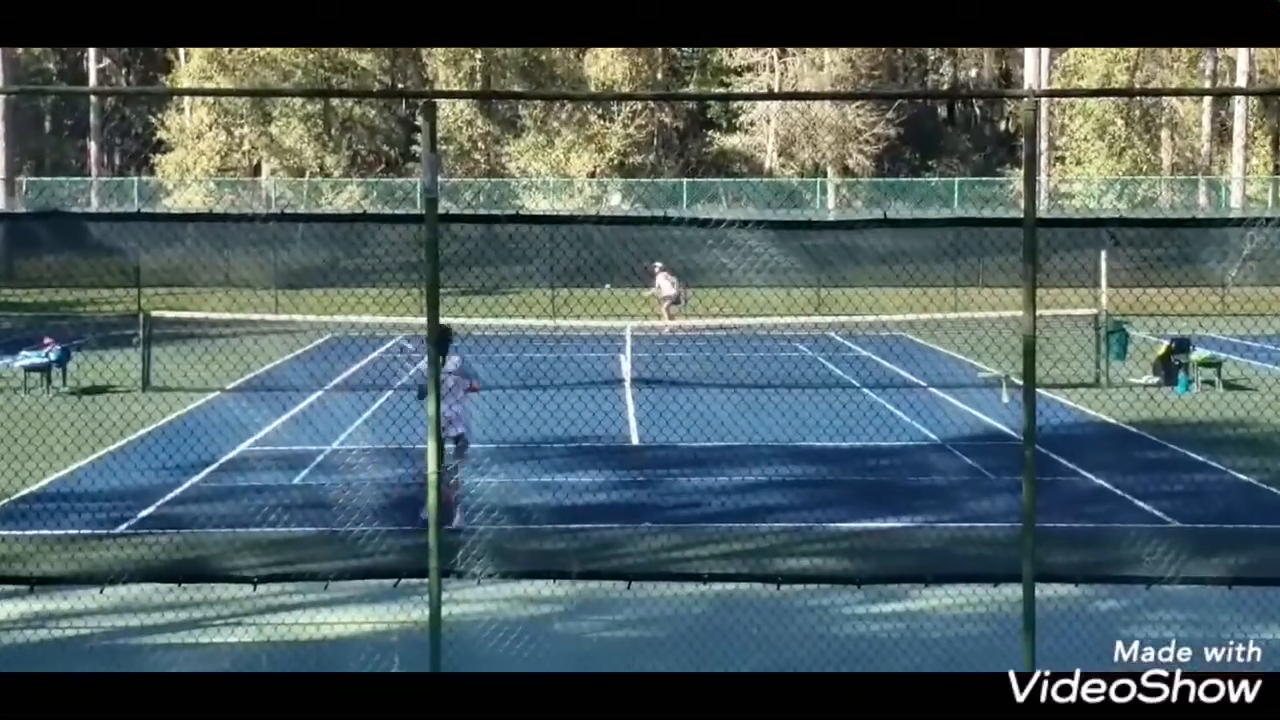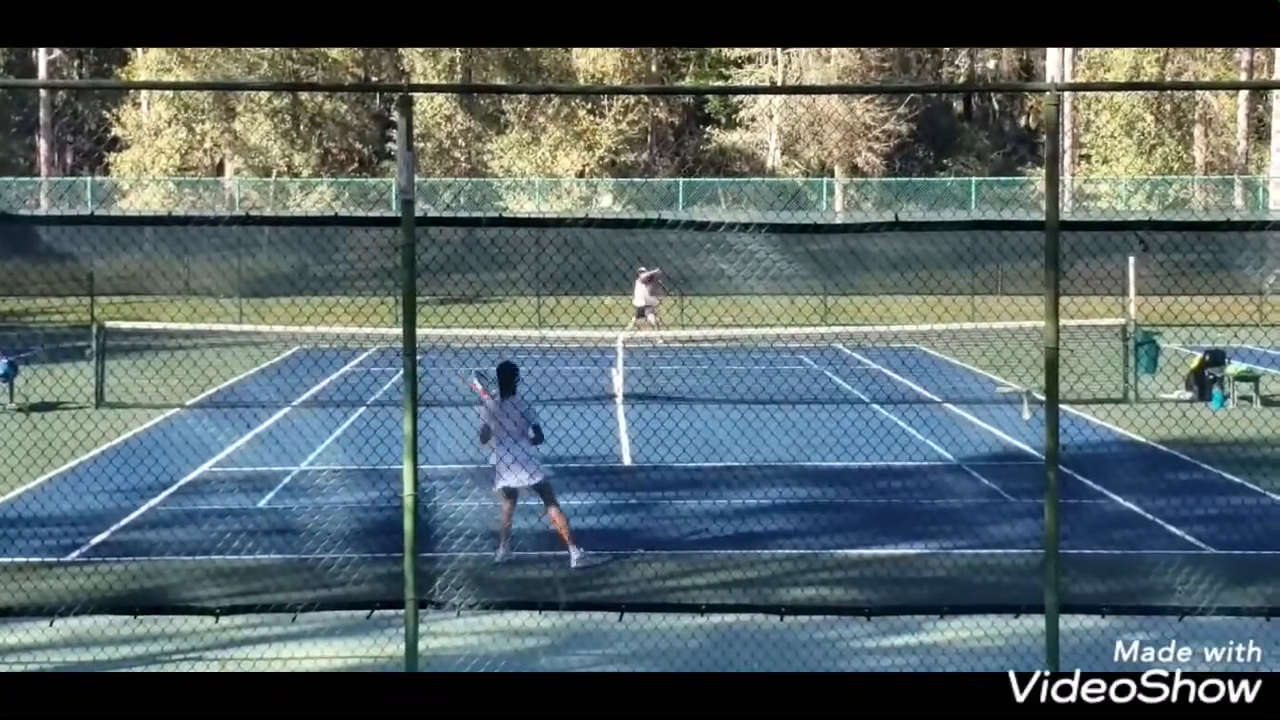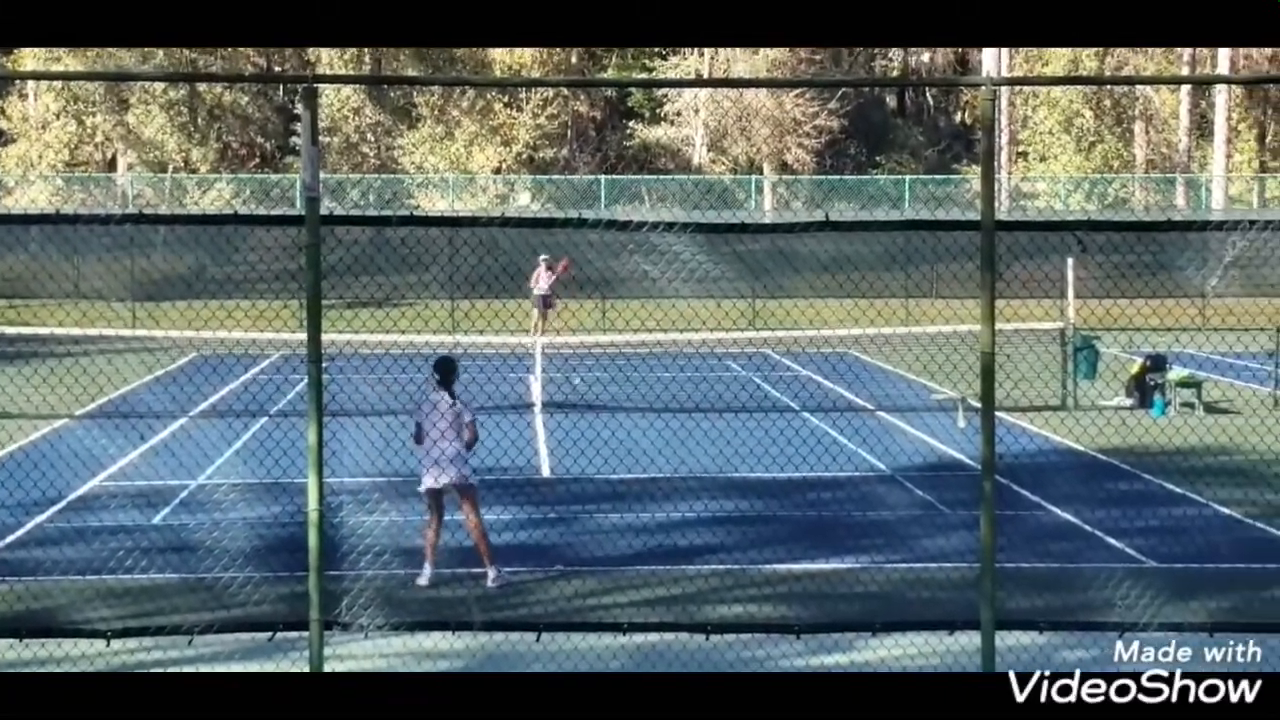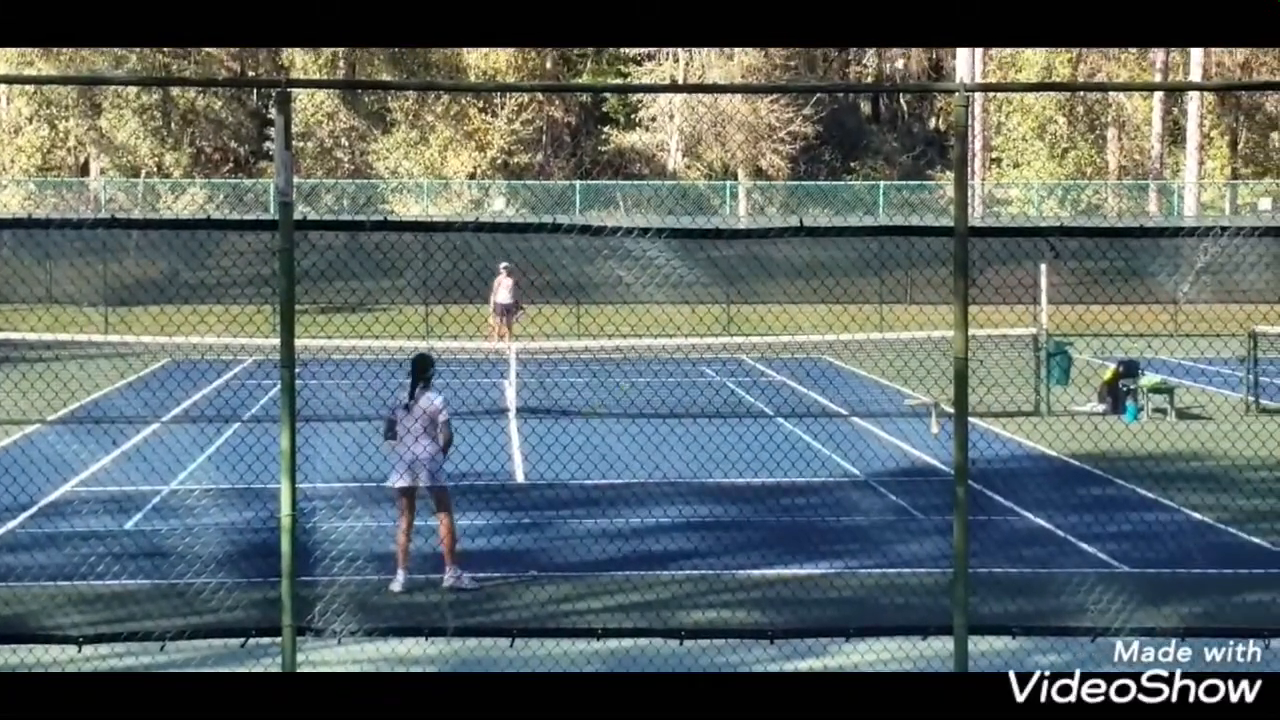
dt=0.4s
person 1, frame 1
right shoulder: (459, 362)
left elbow: (421, 394)
right elbow: (476, 386)
left hip: (439, 418)
right hip: (457, 416)
left knee: (438, 465)
right knee: (457, 463)
right ankle: (453, 511)
person 1, frame 2
left shoulder: (489, 407)
right shoulder: (524, 406)
left elbow: (483, 439)
right elbow: (539, 438)
left hip: (504, 464)
right hip: (528, 461)
left knee: (508, 502)
right knee: (552, 506)
left ankle: (503, 548)
right ankle: (573, 551)
person 1, frame 3
left shoulder: (424, 403)
right shoulder: (459, 402)
left elbow: (417, 438)
right elbow: (472, 436)
left hip: (430, 464)
right hip: (455, 461)
left knee: (434, 518)
right knee: (472, 516)
left ankle: (427, 570)
right ankle: (491, 570)
person 1, frame 4
left shoulder: (399, 401)
right shoulder: (437, 400)
left elbow: (388, 434)
right elbow: (447, 436)
right wrist: (442, 453)
left hip: (403, 464)
right hip: (430, 462)
left knee: (405, 521)
right knee: (445, 517)
left ankle: (401, 576)
right ankle: (451, 572)
